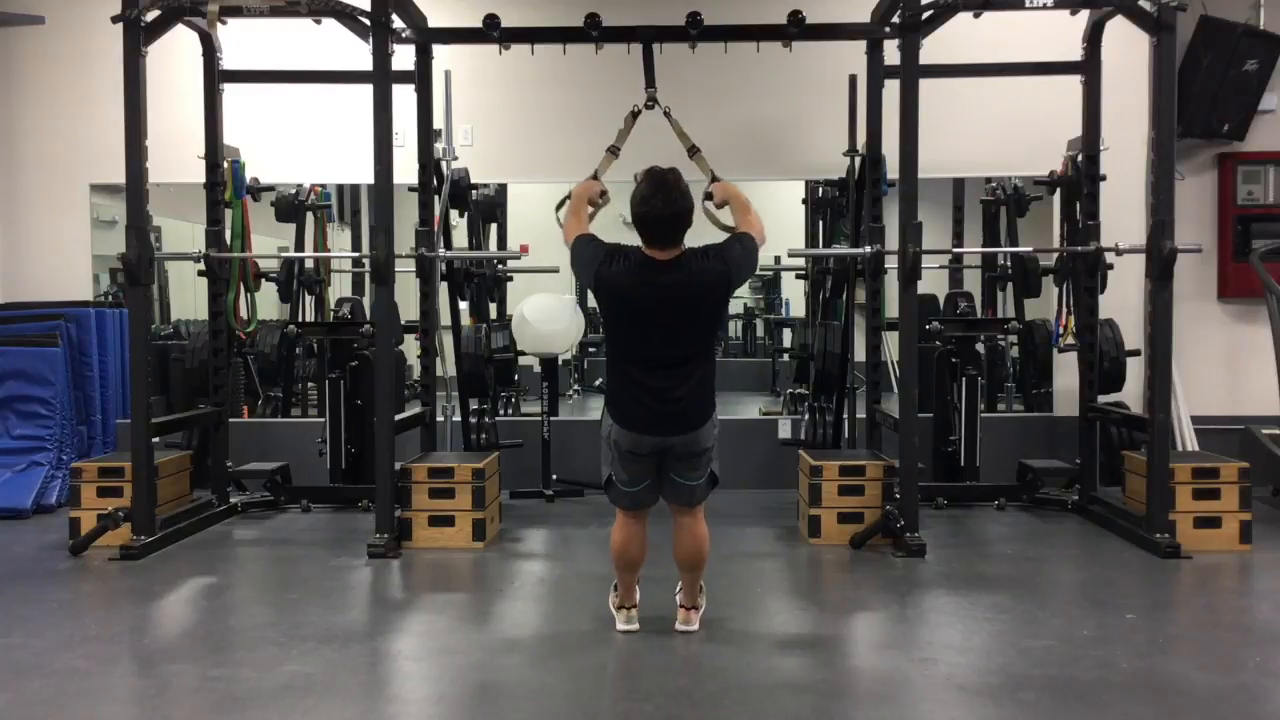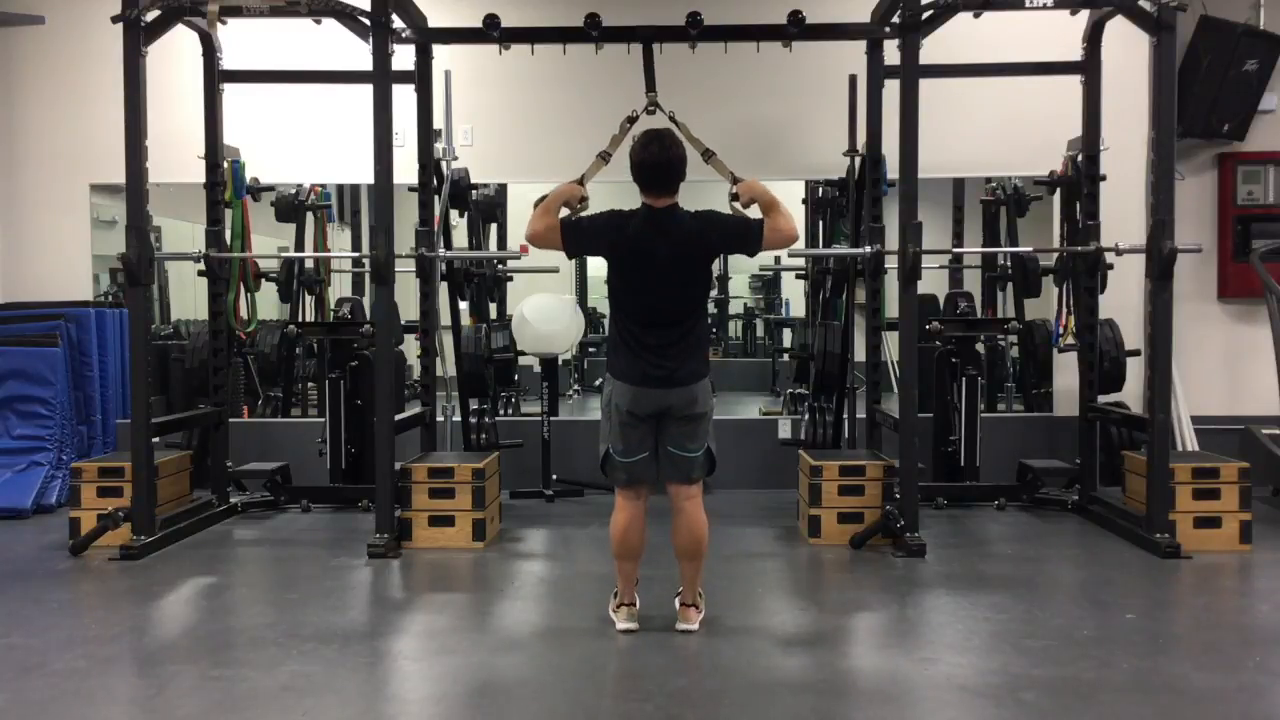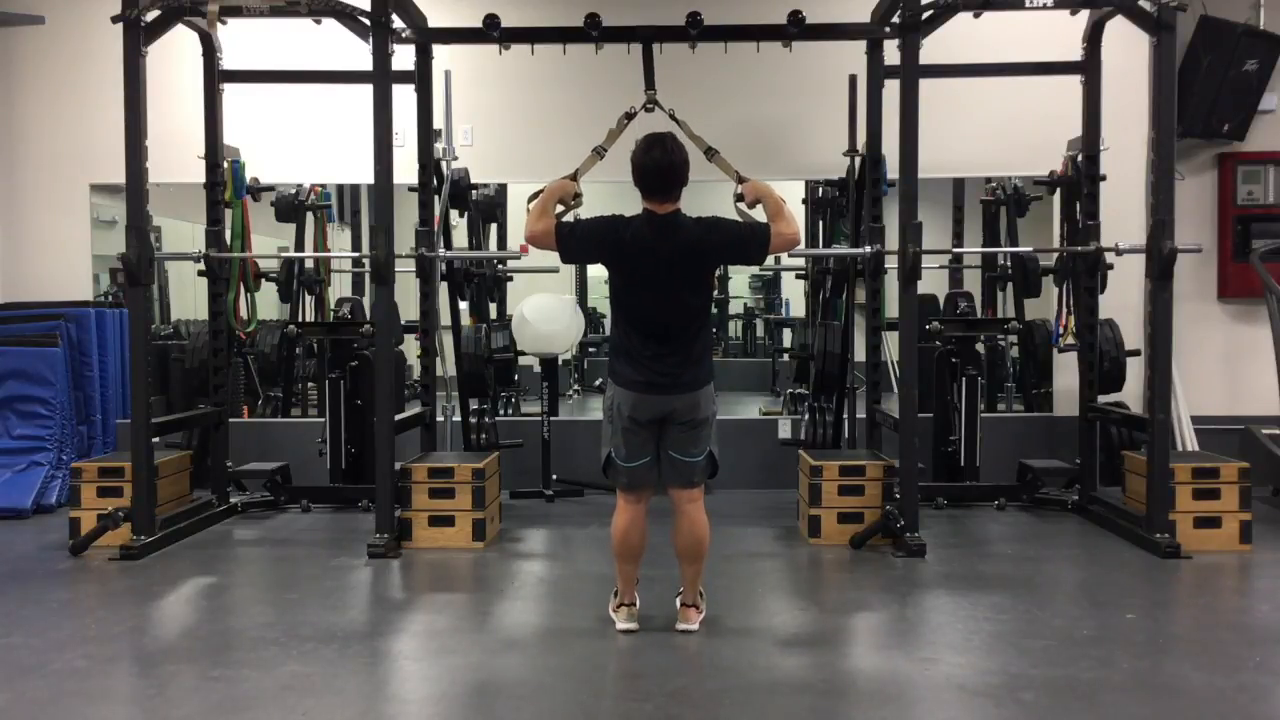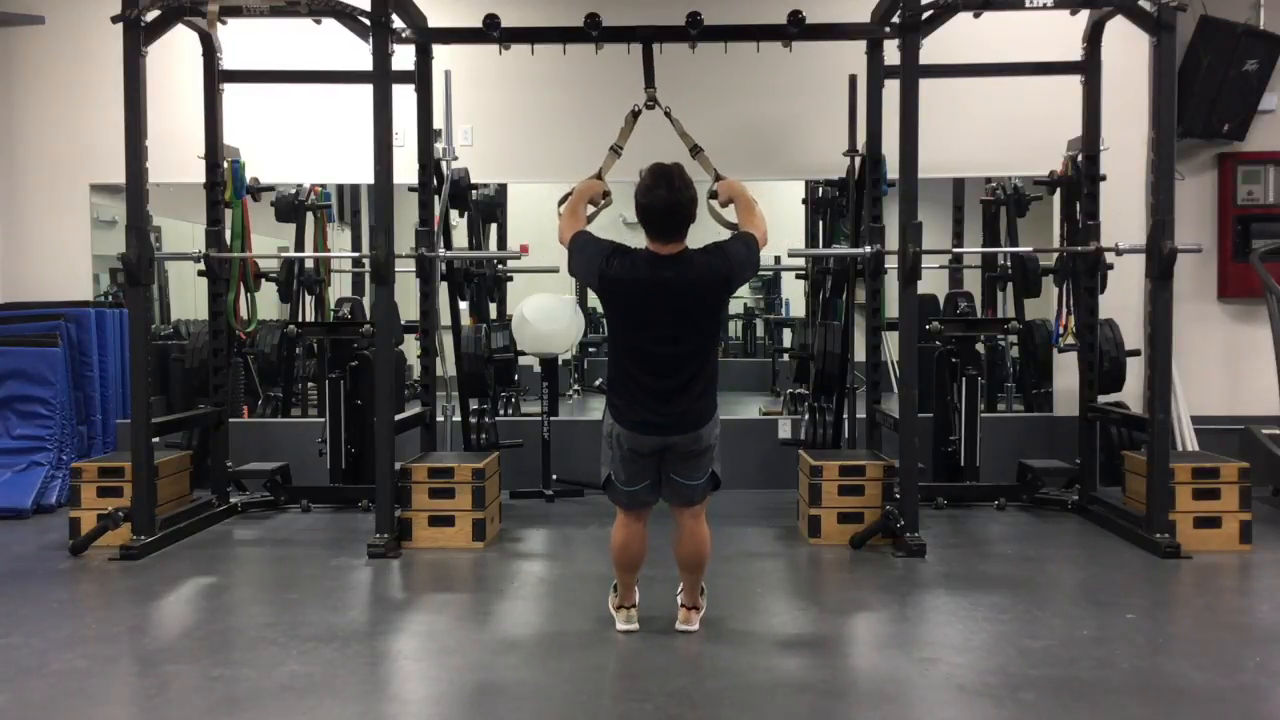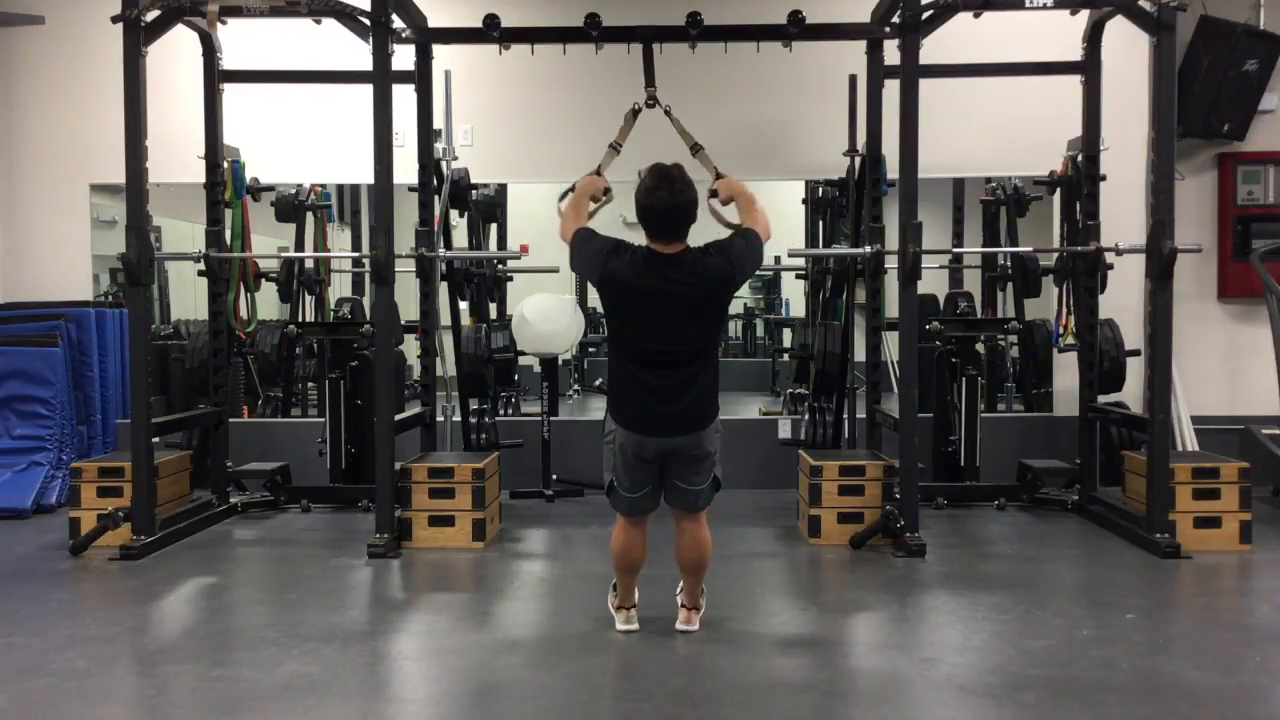
dt=0.7s
person 1, frame 1
left shoulder: (610, 272)
right shoulder: (714, 272)
left elbow: (574, 231)
right elbow: (753, 231)
left wrist: (582, 194)
right wrist: (732, 195)
left hip: (629, 421)
right hip: (693, 421)
left knee: (630, 515)
right knee: (689, 513)
left ankle: (625, 603)
right ankle: (690, 604)
person 1, frame 2
left shoulder: (615, 229)
right shoulder: (706, 229)
left elbow: (536, 231)
right elbow: (787, 231)
left wrist: (562, 194)
right wrist: (759, 191)
left hip: (628, 384)
right hip: (689, 385)
left knee: (629, 496)
right knee: (688, 495)
left ankle: (625, 602)
right ankle: (690, 603)
person 1, frame 3
left shoulder: (615, 235)
right shoulder: (709, 236)
left elbow: (536, 231)
right elbow: (788, 234)
left wrist: (555, 190)
right wrist: (764, 192)
left hip: (630, 389)
right hip: (691, 389)
left knee: (631, 500)
right knee: (689, 499)
left ankle: (625, 603)
right ankle: (690, 604)
person 1, frame 4
left shoulder: (612, 270)
right shoulder: (718, 270)
left elbow: (569, 229)
right elbow: (756, 229)
left wrist: (585, 192)
right wrist: (737, 193)
left hip: (630, 420)
right hip: (694, 420)
left knee: (631, 514)
right knee: (691, 514)
left ankle: (625, 604)
right ankle: (691, 605)
person 1, frame 5
left shoulder: (613, 266)
right shoulder: (719, 268)
left elbow: (571, 227)
right elbow: (758, 226)
left wrist: (586, 190)
right wrist: (737, 191)
left hip: (631, 424)
right hip: (696, 424)
left knee: (631, 519)
right knee: (692, 518)
left ankle: (624, 604)
right ankle: (691, 606)
